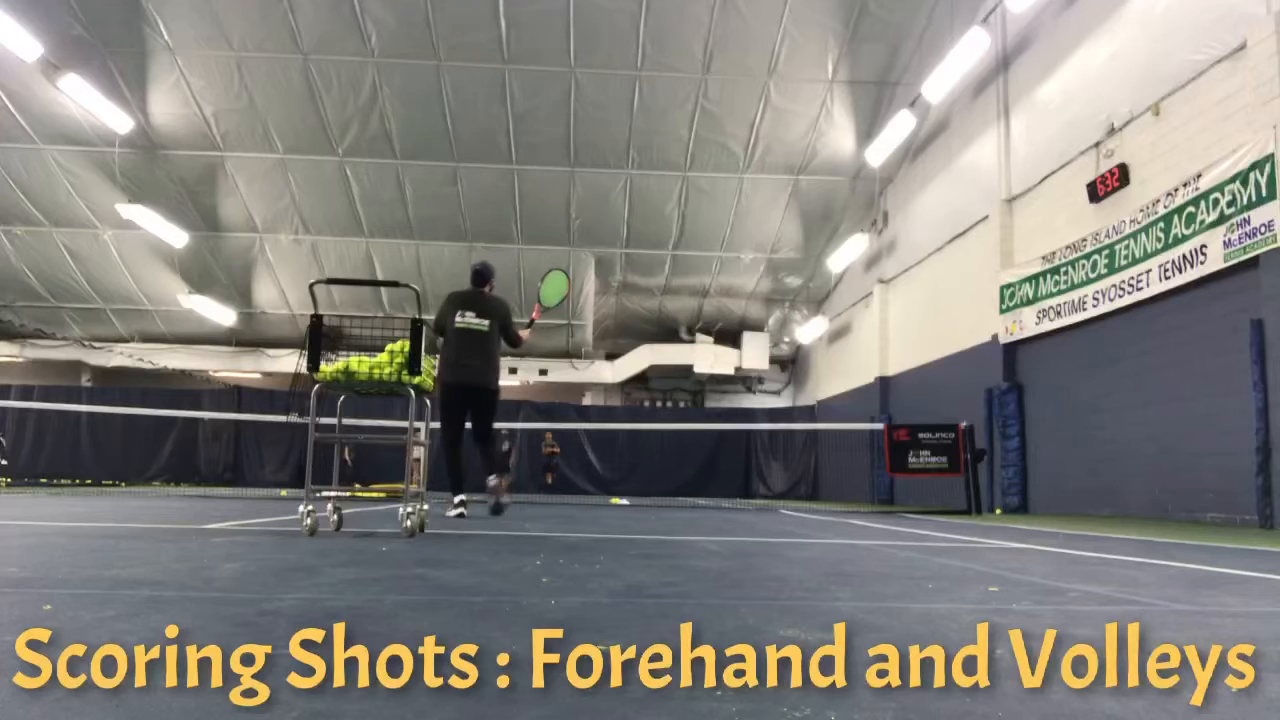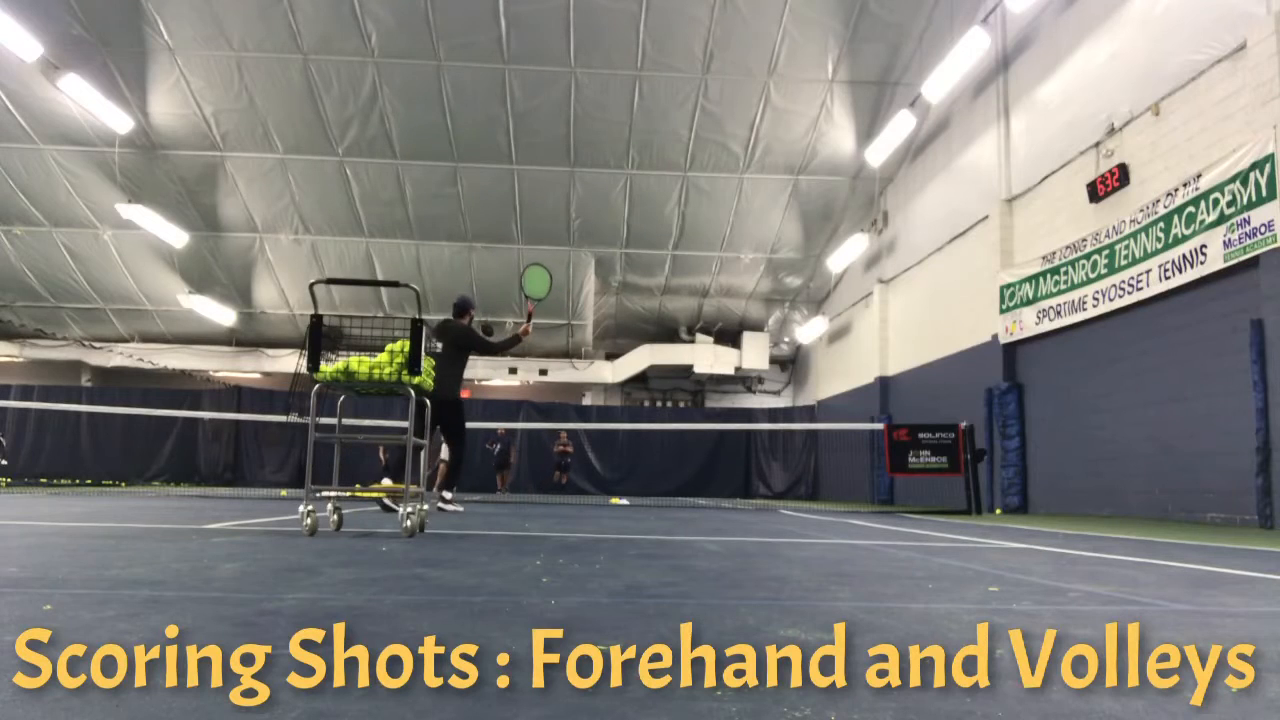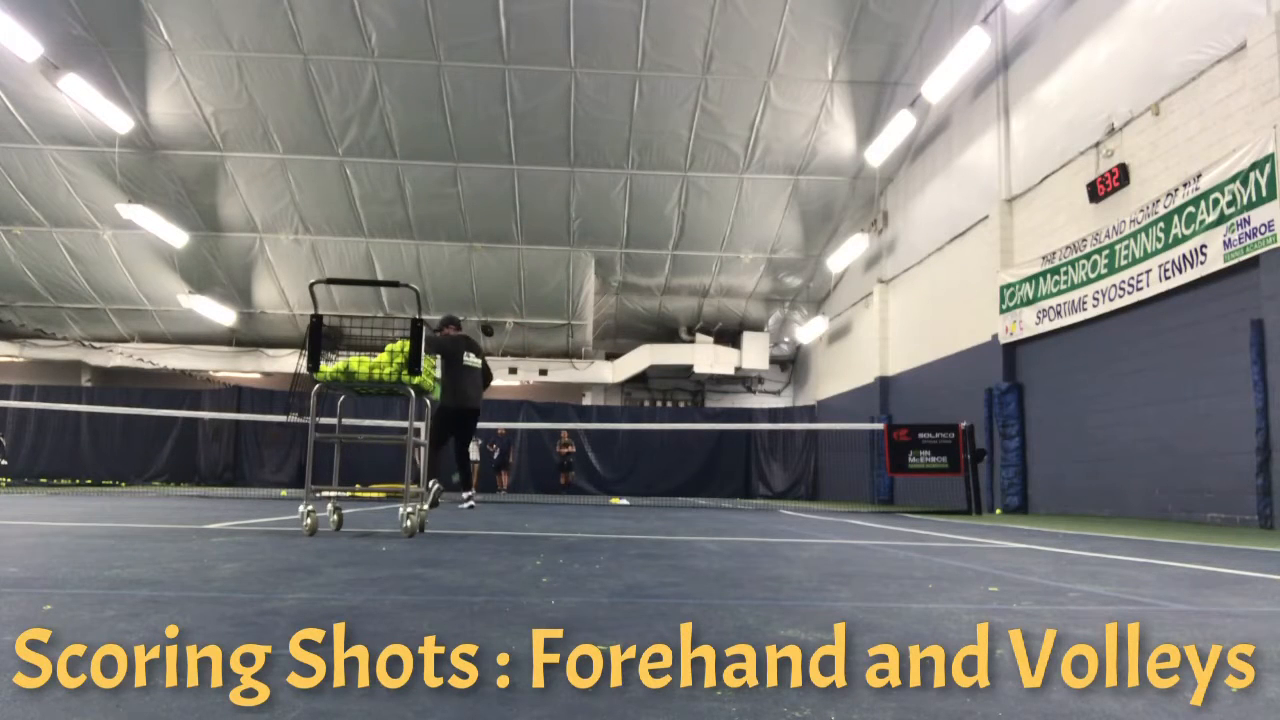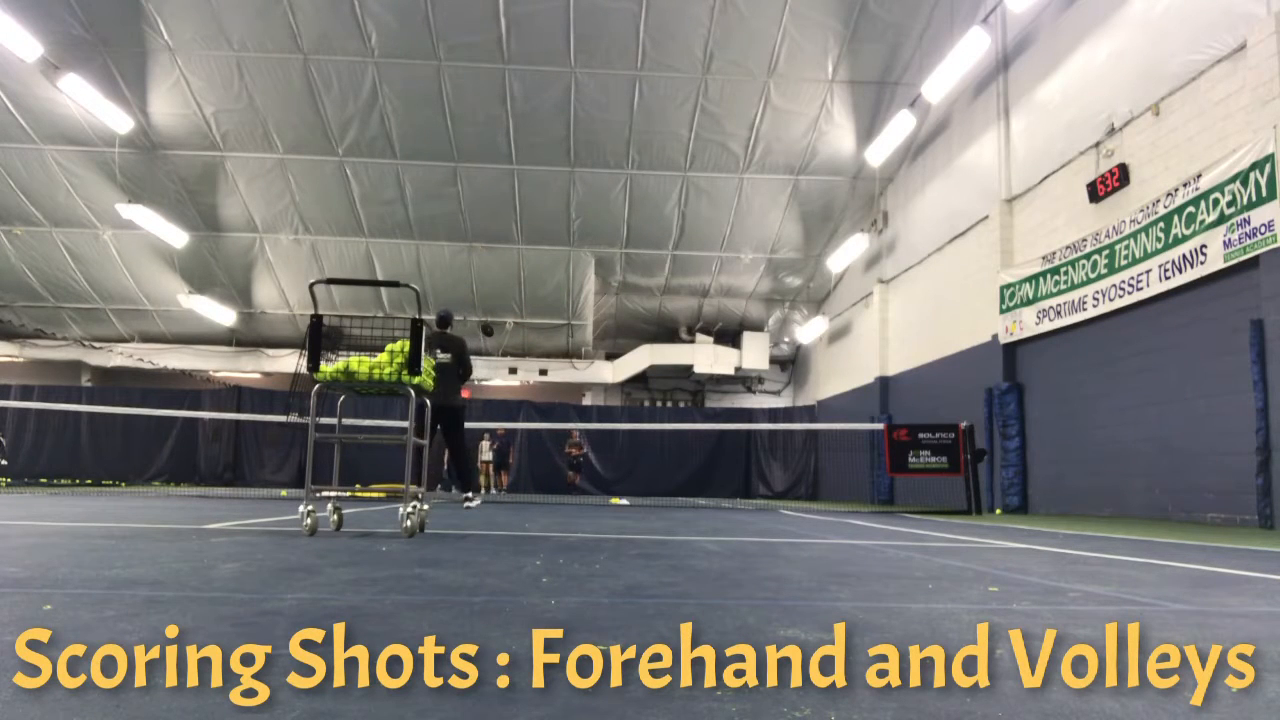
dt=1s
person 1, frame 1
left shoulder: (454, 300)
right shoulder: (499, 306)
left elbow: (438, 329)
right elbow: (513, 342)
right wrist: (522, 335)
left hip: (453, 380)
right hip: (485, 382)
left knee: (452, 440)
right knee: (483, 438)
left ankle: (459, 499)
right ankle: (493, 479)
person 1, frame 2
left shoulder: (438, 329)
right shoulder: (462, 332)
right elbow: (493, 349)
right wrist: (519, 336)
left hip: (424, 395)
right hip: (446, 398)
right knee: (458, 447)
right ankle: (445, 495)
person 1, frame 3
left shoulder: (449, 342)
right shoulder: (476, 348)
left elbow: (425, 344)
right elbow: (488, 378)
left hip: (452, 404)
right hip: (473, 406)
left knee: (433, 445)
right knee: (461, 449)
left ankle: (433, 483)
right ankle: (468, 495)
person 1, frame 4
left shoulder: (423, 342)
right shoulder: (458, 343)
right elbow: (467, 371)
left hip: (427, 402)
right hip: (452, 403)
right knee: (458, 449)
right ankle: (468, 495)
